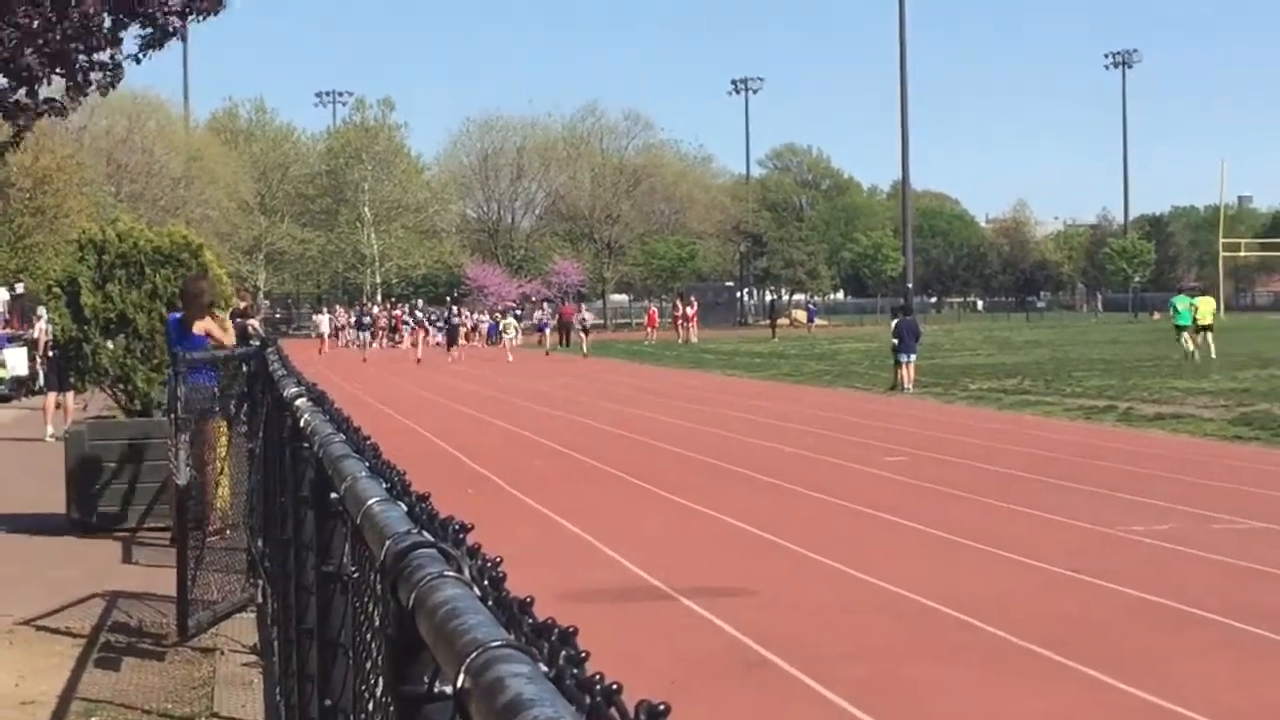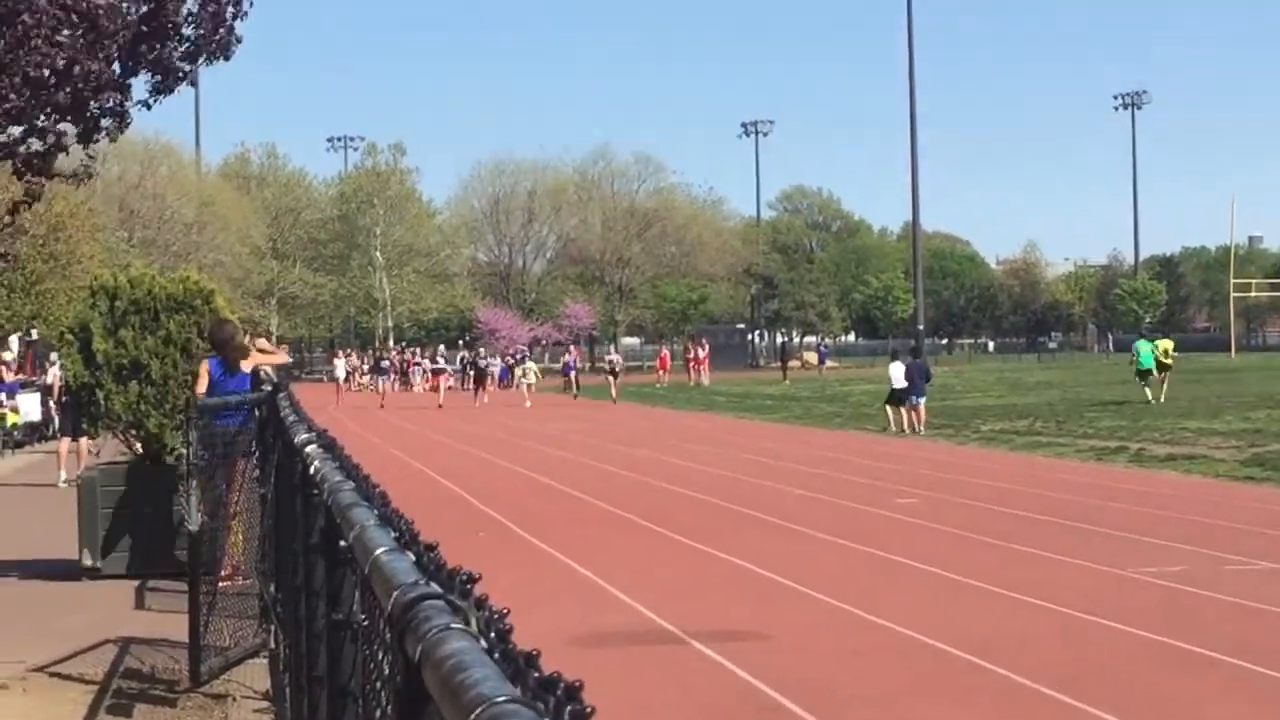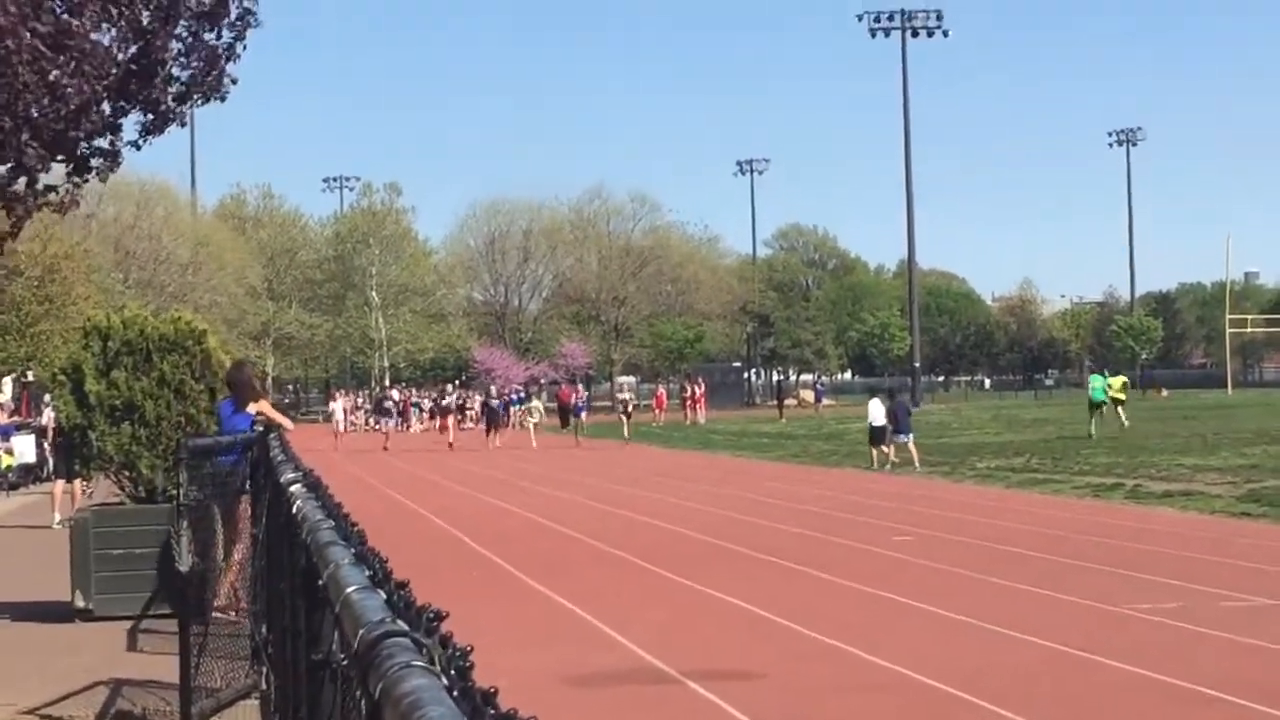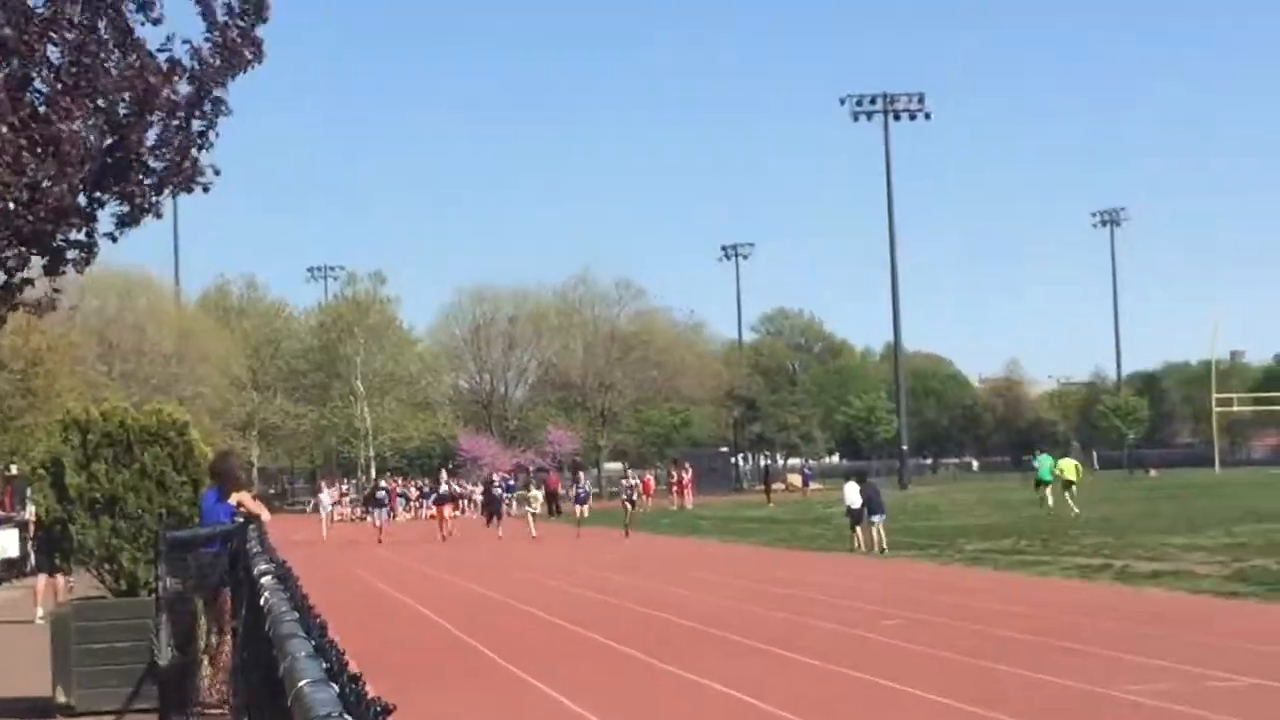
dt=0.5s
person 1, frame 1
left shoulder: (172, 320)
right shoulder: (204, 321)
right elbow: (230, 343)
right wrist: (227, 326)
left hip: (180, 389)
right hip: (204, 389)
right knee: (207, 459)
right ankle: (210, 524)
person 1, frame 2
left shoulder: (207, 365)
right shoulder: (247, 358)
left elbow: (199, 396)
right elbow: (284, 358)
right wrist: (265, 347)
right hip: (240, 432)
left knee: (227, 497)
right knee: (234, 500)
left ankle: (234, 560)
right ankle: (228, 567)
person 1, frame 3
left shoulder: (222, 405)
right shoulder: (256, 404)
right elbow: (289, 426)
right wrist: (268, 420)
right hip: (242, 473)
left knee: (230, 537)
right knee: (241, 539)
left ankle: (237, 599)
right ankle: (222, 599)
person 1, frame 4
left shoulder: (206, 495)
right shoulder: (238, 495)
right elbow: (264, 517)
right wrist: (261, 509)
left hip: (204, 560)
left knee: (212, 626)
right knee: (228, 630)
left ankle: (214, 688)
right ankle: (214, 694)
